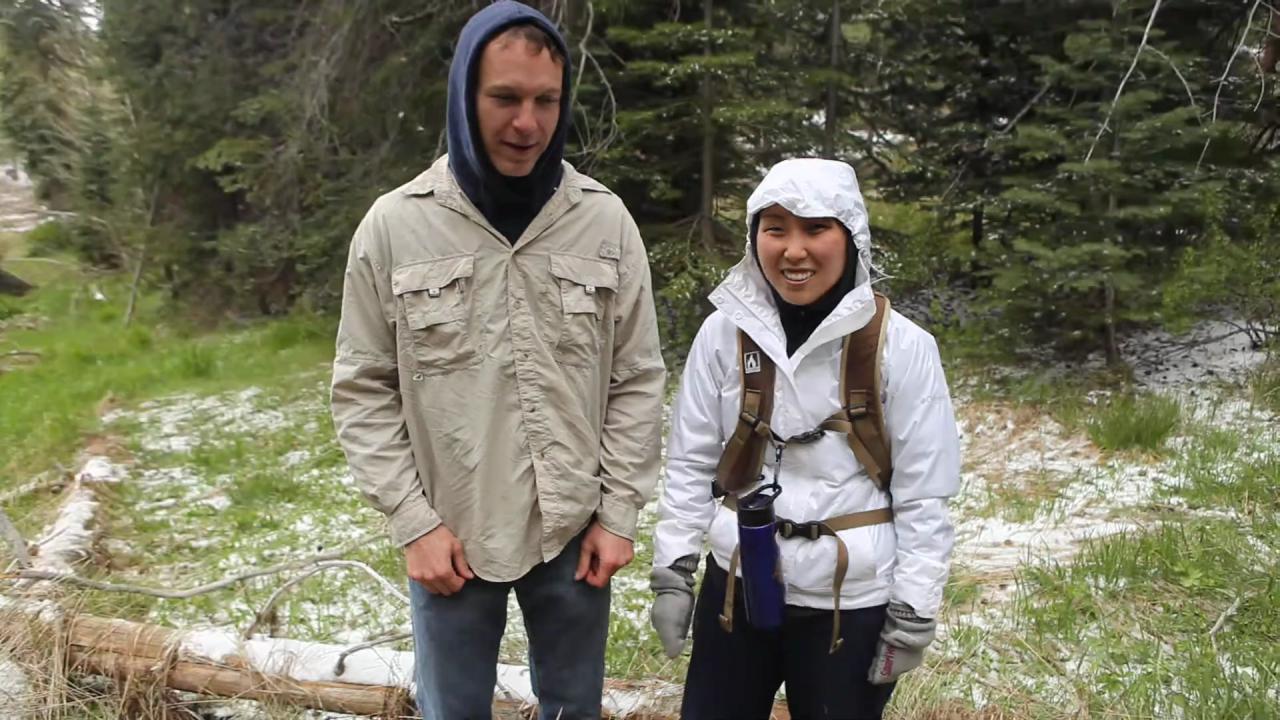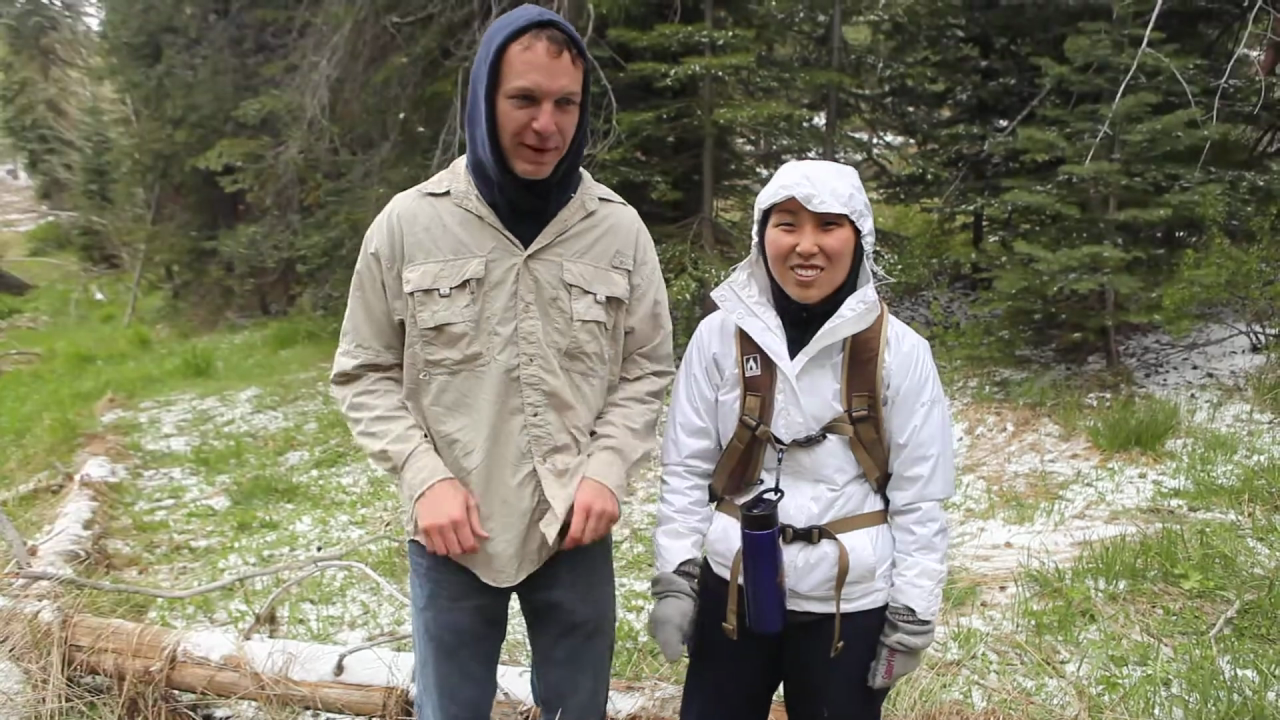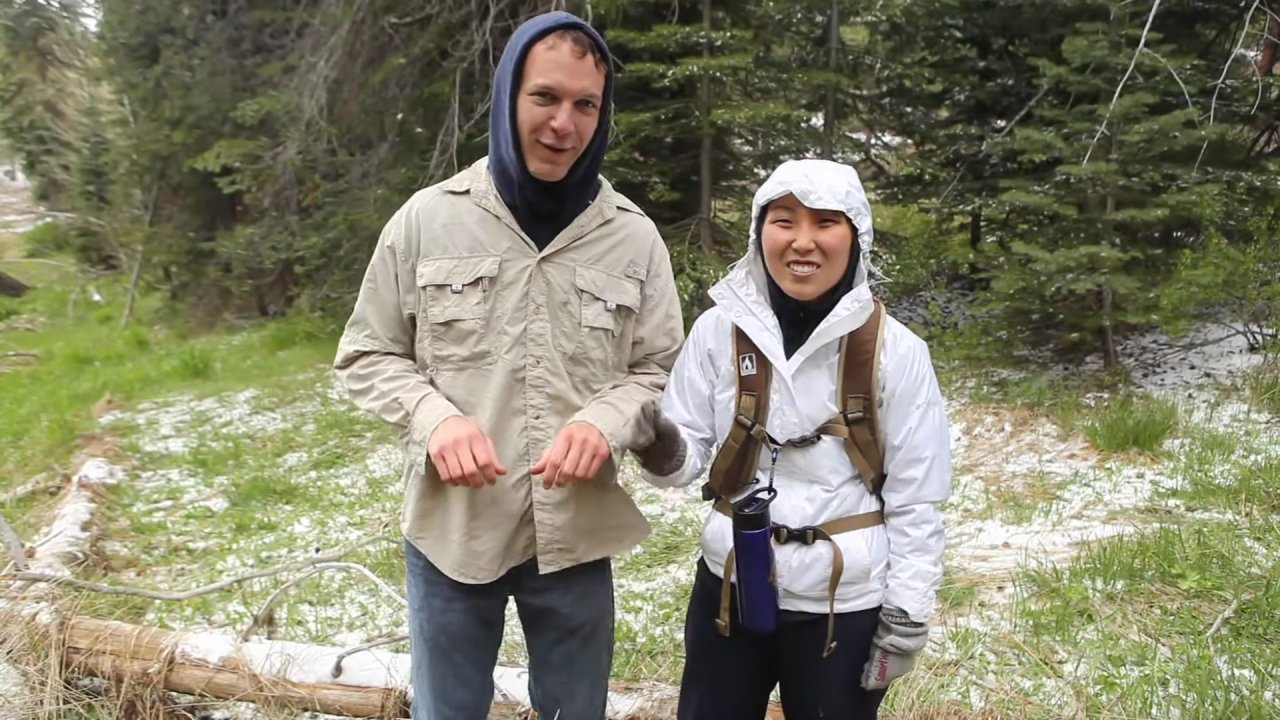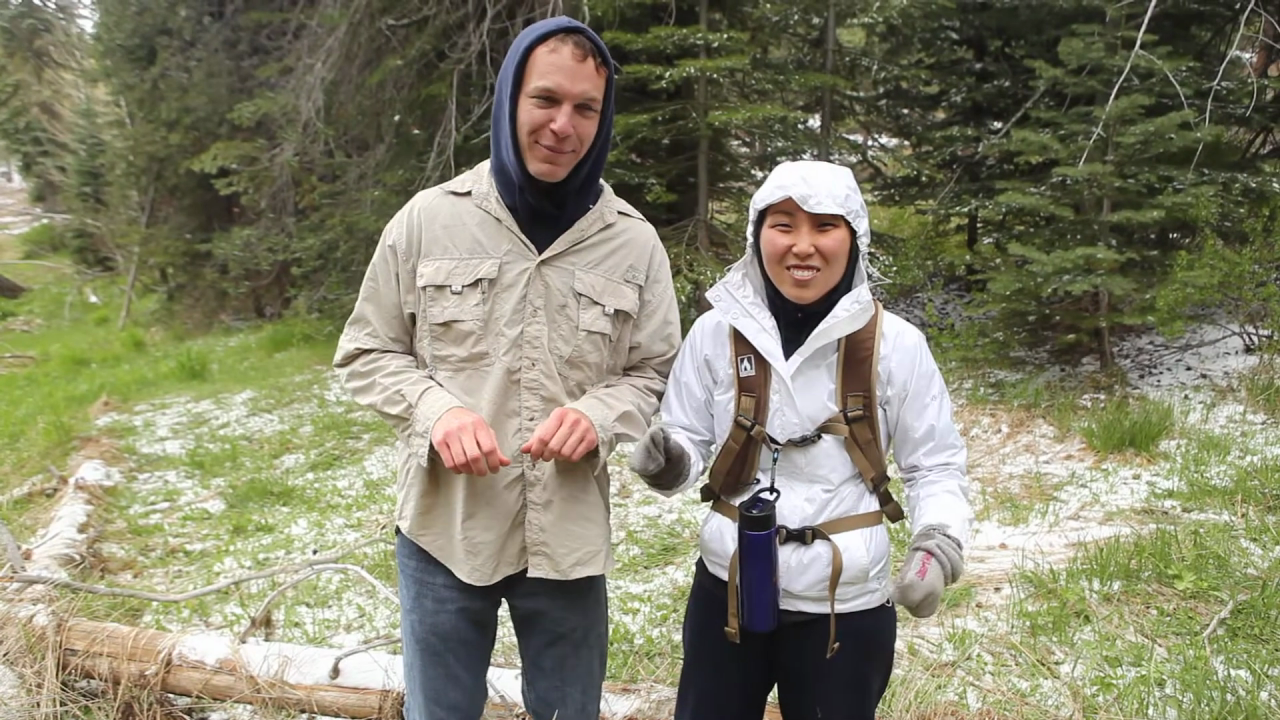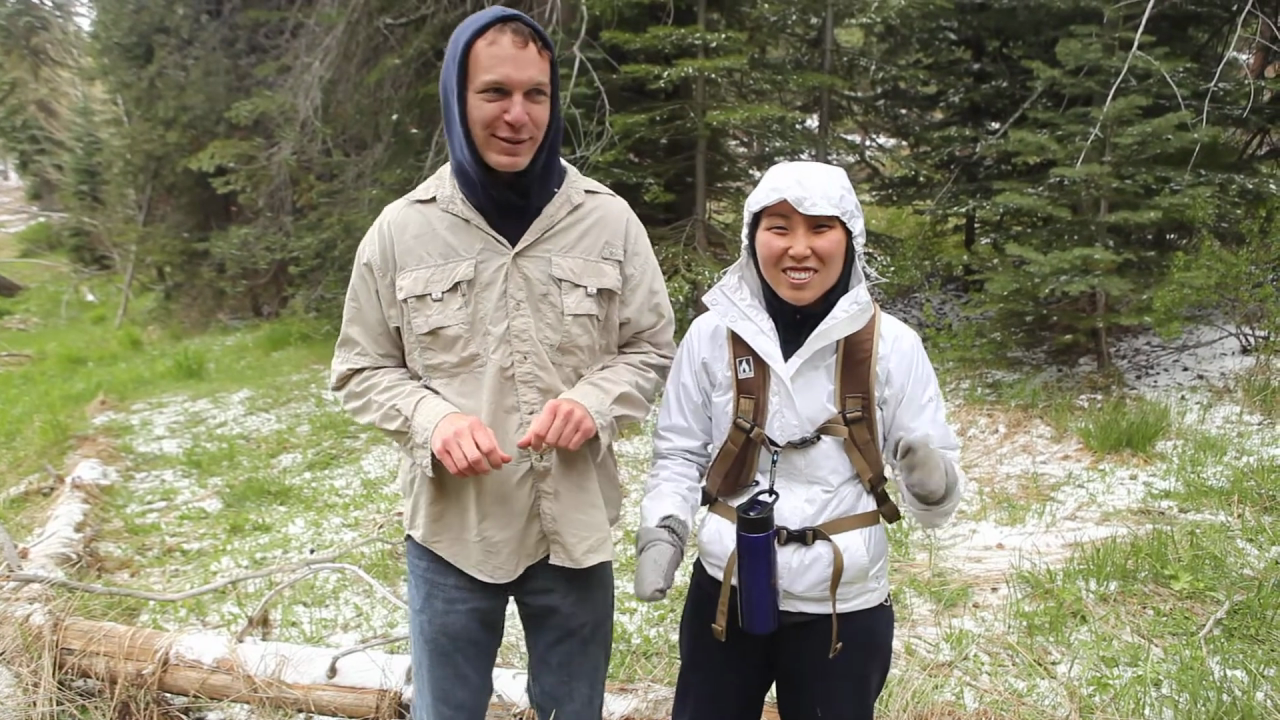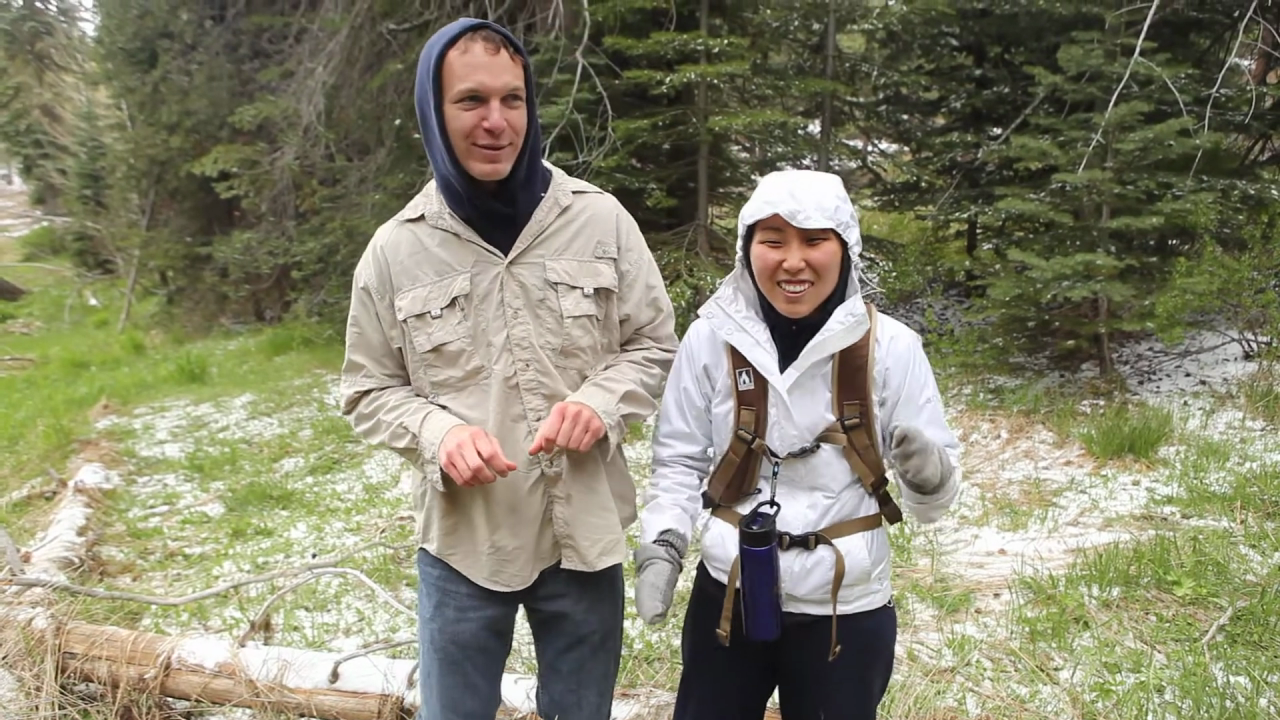
dt=0.4s
person 1, frame 1
left shoulder: (605, 221)
right shoulder: (393, 225)
left elbow: (637, 380)
right elbow: (363, 391)
left wrist: (620, 512)
right wrist: (413, 522)
left hip: (574, 527)
right hip: (451, 531)
person 1, frame 2
left shoulder: (618, 228)
right shoulder: (408, 222)
left elbow: (648, 371)
right elbow: (363, 373)
left wrist: (607, 465)
right wrist: (425, 473)
left hip: (574, 531)
right hip: (454, 534)
person 1, frame 3
left shoulder: (633, 237)
right shoulder: (427, 218)
left elbow: (660, 370)
right elbow: (367, 355)
left wrist: (606, 424)
right wrist: (433, 416)
left hip: (576, 533)
right hip: (448, 528)
person 1, frame 4
left shoulder: (634, 242)
right shoulder: (427, 219)
left elbow: (655, 375)
right elbow: (366, 351)
left wrist: (596, 415)
right wrist: (437, 409)
left hip: (567, 532)
right hip: (443, 529)
person 1, frame 5
left shoulder: (608, 221)
right shoulder: (400, 230)
left elbow: (651, 350)
right elbow: (362, 368)
left wrist: (594, 402)
right wrist: (432, 418)
left hip: (573, 525)
right hip: (451, 530)
person 1, frame 6
left shoulder: (600, 219)
right shoulder: (395, 250)
left elbow: (654, 346)
right elbow: (369, 390)
left wrist: (600, 401)
right wrist: (437, 433)
left hip: (586, 530)
right hip: (461, 540)
person 2, frame 1
left shoulder: (900, 346)
right shoulder: (725, 331)
left elbow: (925, 491)
right elbow: (690, 463)
left wrist: (912, 614)
right wrist: (673, 572)
left hip: (851, 599)
right hip: (738, 582)
person 2, frame 2
left shoulder: (899, 349)
right shoulder: (722, 333)
left elbow: (920, 495)
right elbow: (688, 465)
left wrist: (912, 616)
right wrist: (675, 577)
left hip: (849, 603)
right hip: (733, 587)
person 2, frame 3
left shoulder: (895, 349)
right shoulder: (720, 329)
left elbow: (916, 498)
right elbow: (688, 446)
left wrist: (906, 617)
right wrist: (664, 450)
left hip: (845, 602)
right hip: (731, 586)
person 2, frame 4
left shoulder: (894, 344)
right shoulder: (717, 331)
left elbow: (935, 465)
right elbow: (687, 439)
left wrist: (938, 544)
right wrist: (668, 458)
left hip: (846, 602)
right hip: (729, 586)
person 2, frame 5
left shoulder: (891, 345)
right shoulder: (713, 333)
left elbow: (933, 471)
right elbow: (679, 453)
left wrist: (931, 481)
right wrist: (662, 532)
left hip: (843, 604)
right hip: (726, 589)
person 2, frame 6
left shoulder: (891, 347)
right shoulder: (712, 336)
left elbow: (938, 467)
right elbow: (679, 458)
left wrist: (927, 469)
right wrist: (661, 546)
left hip: (846, 606)
right hip: (730, 591)
